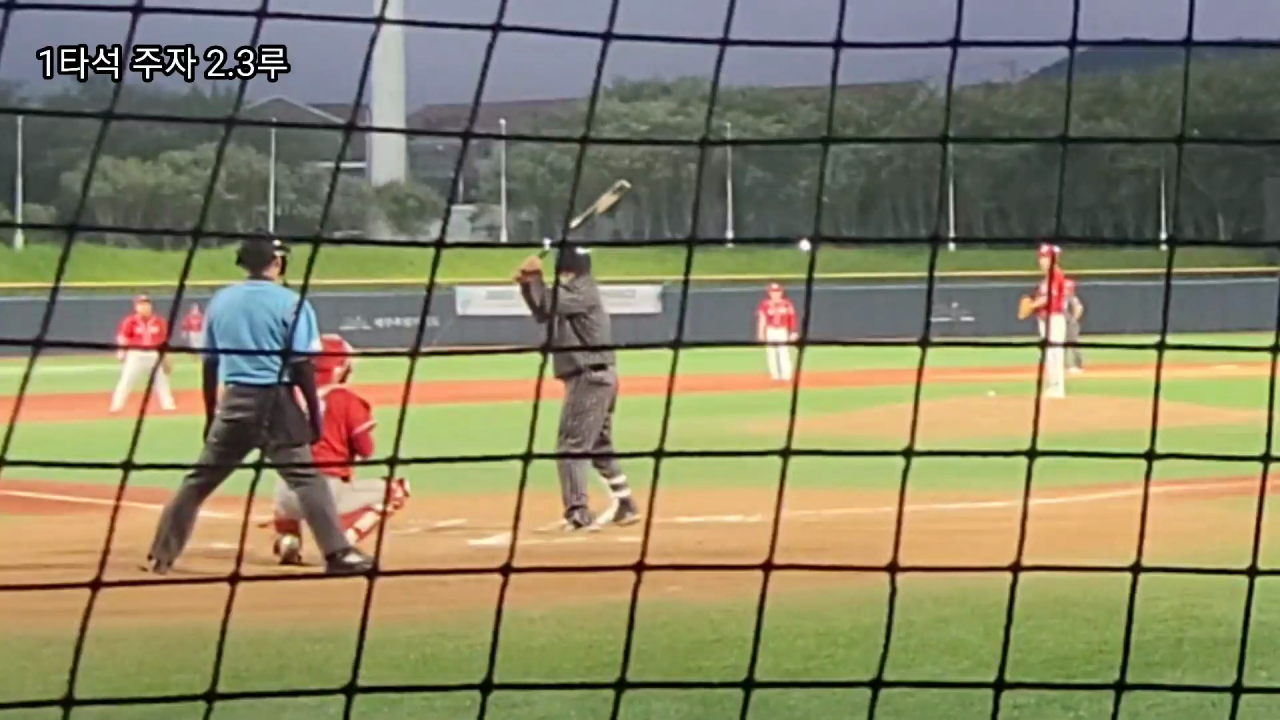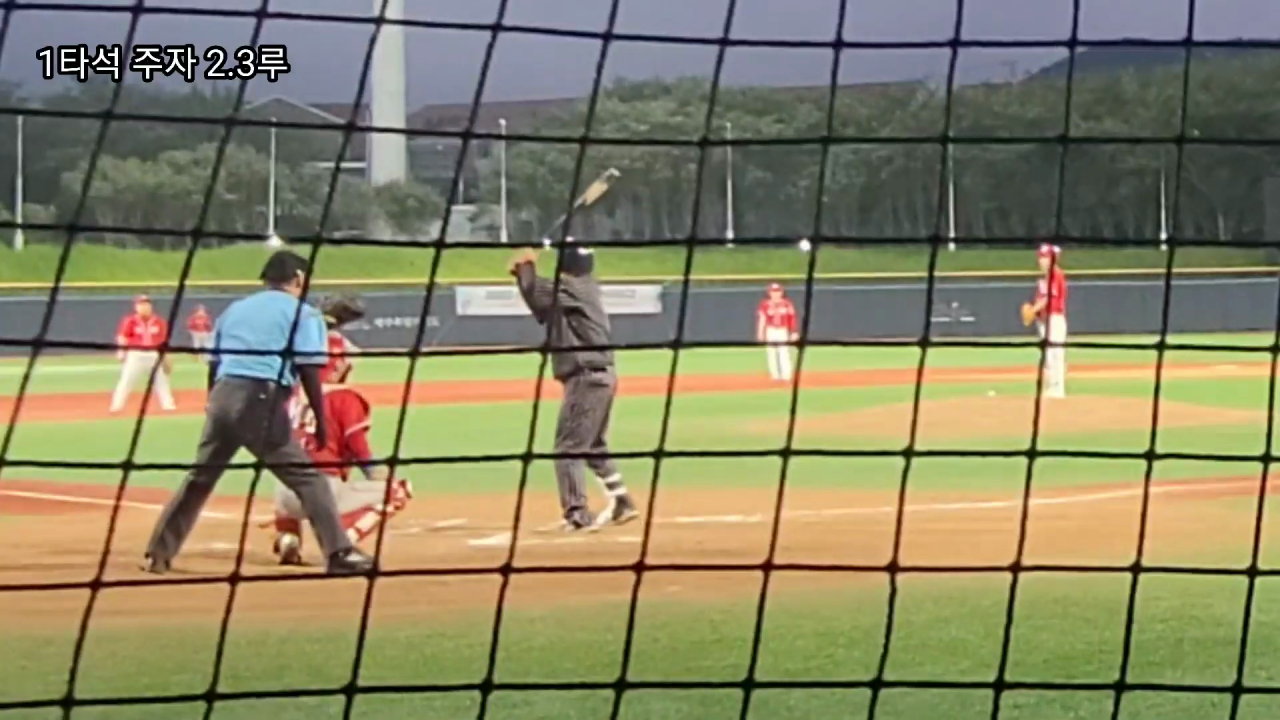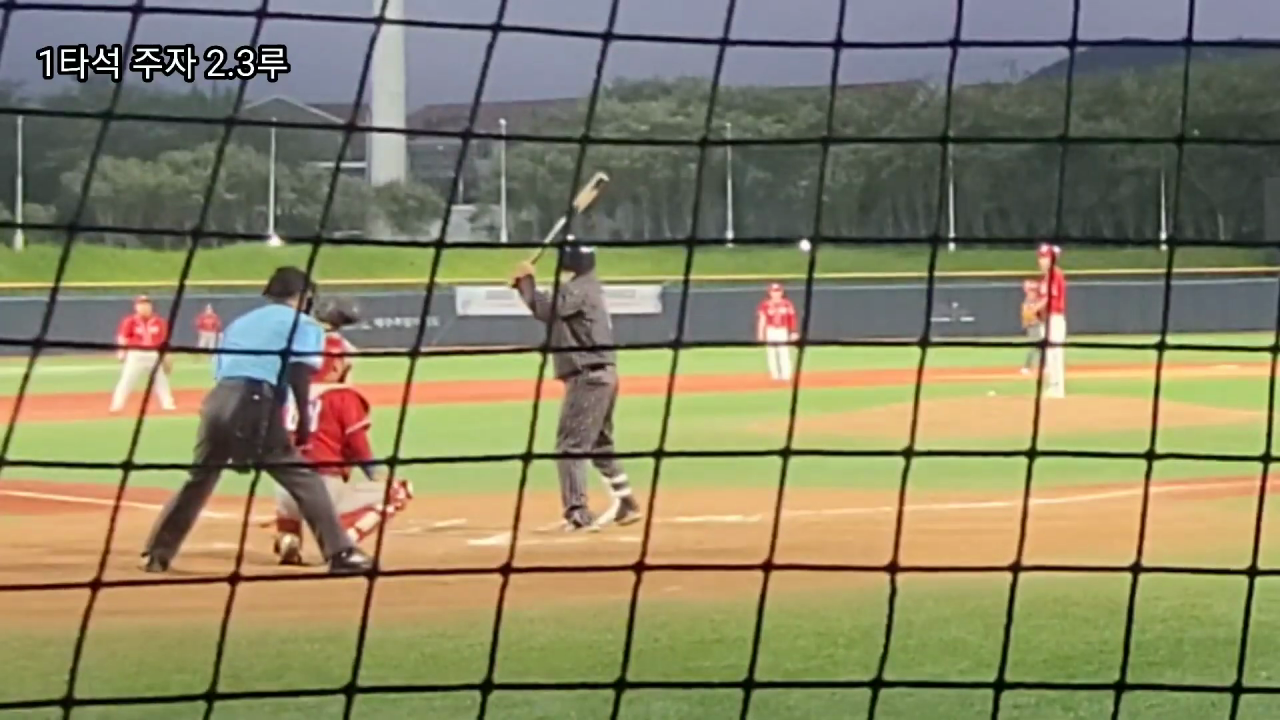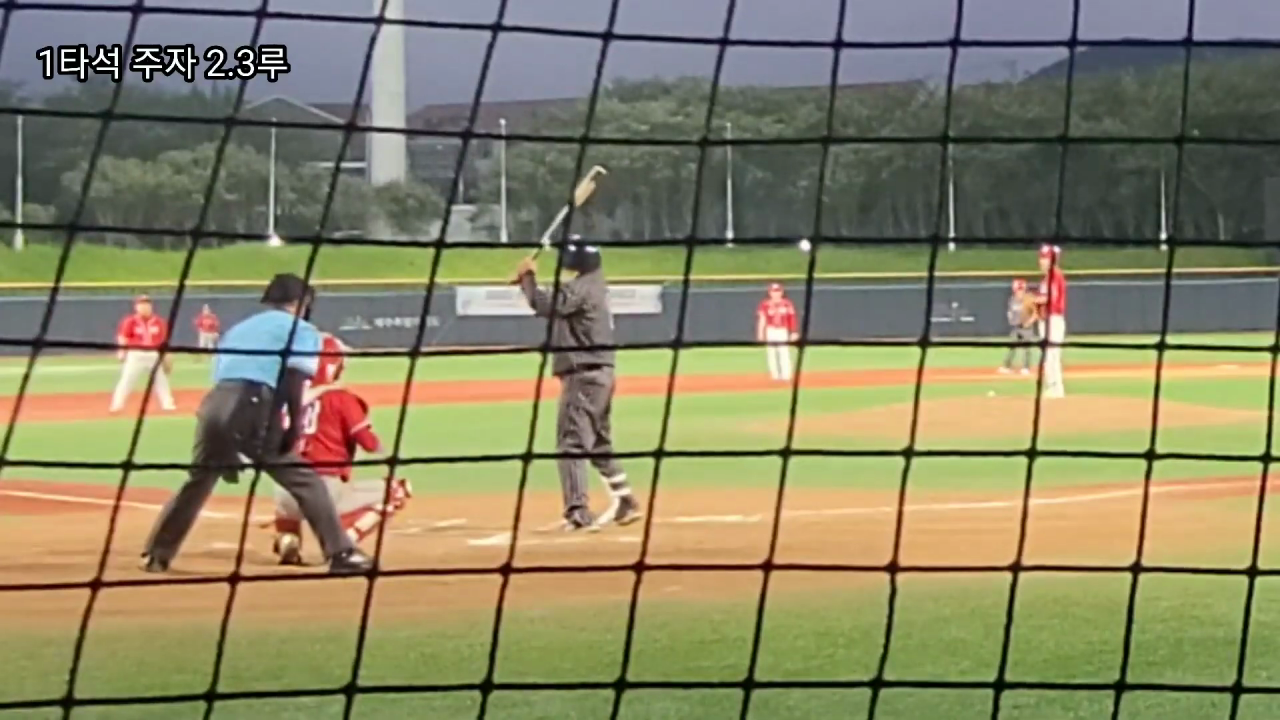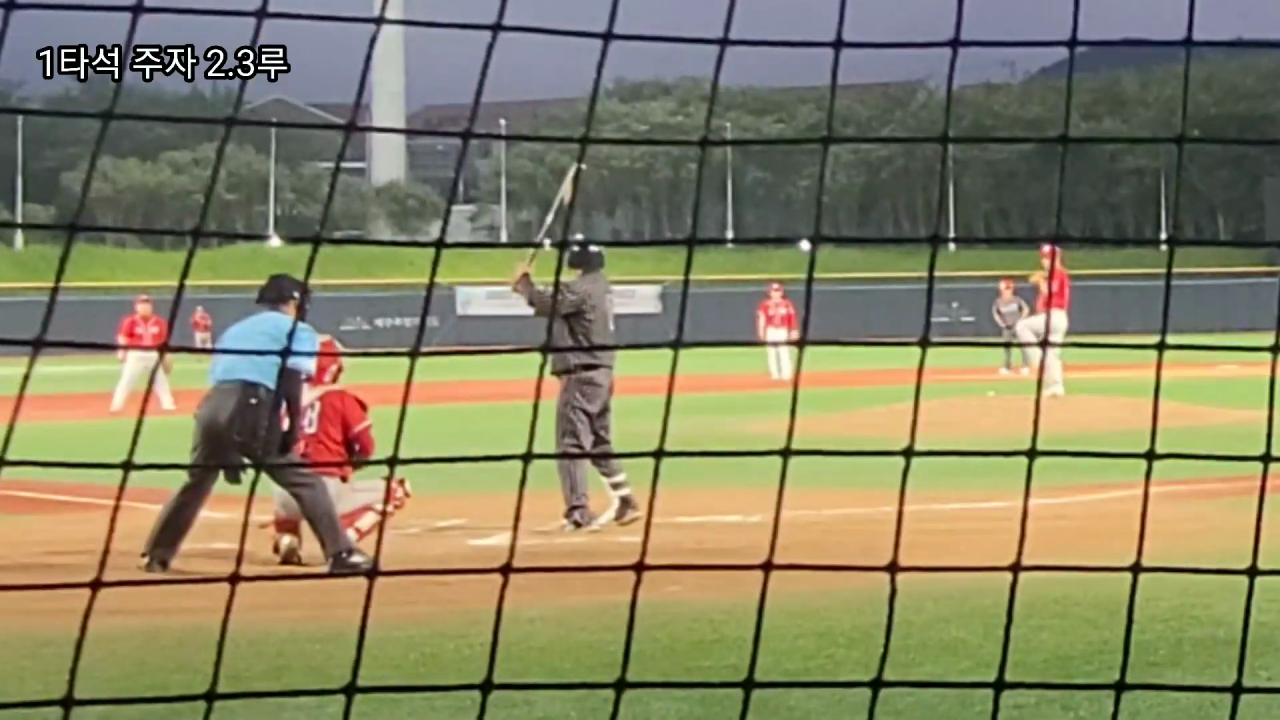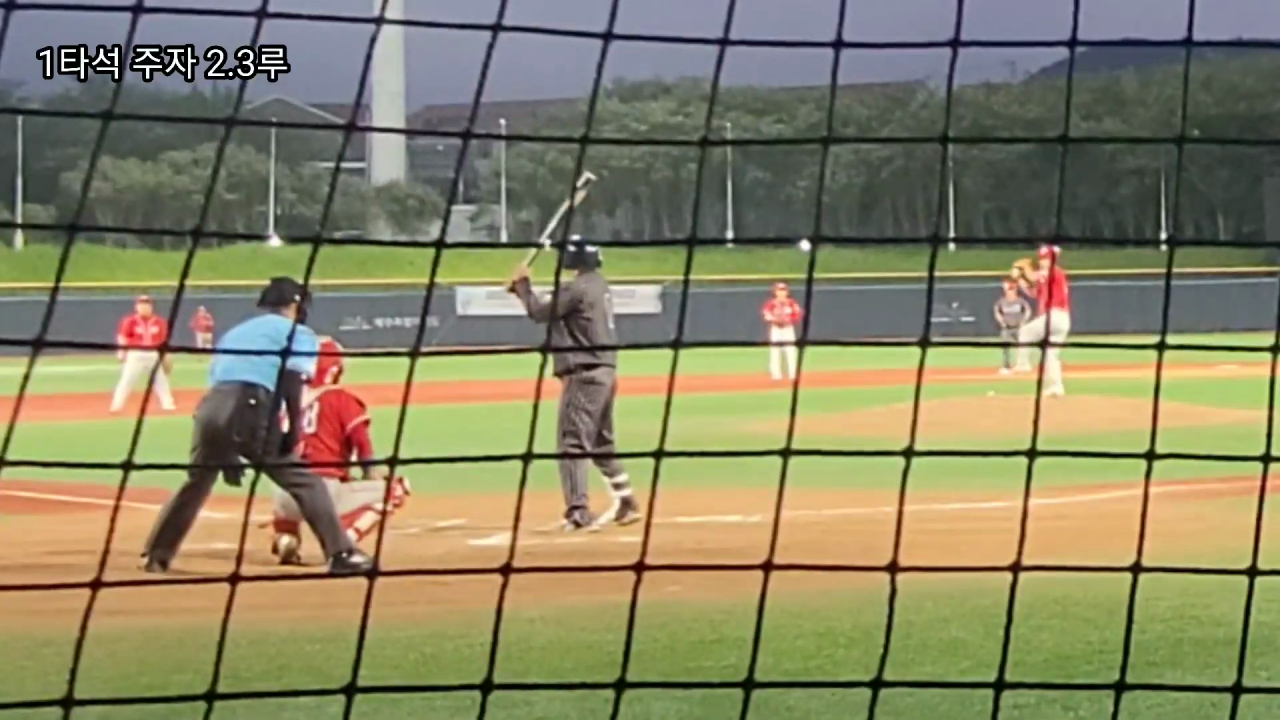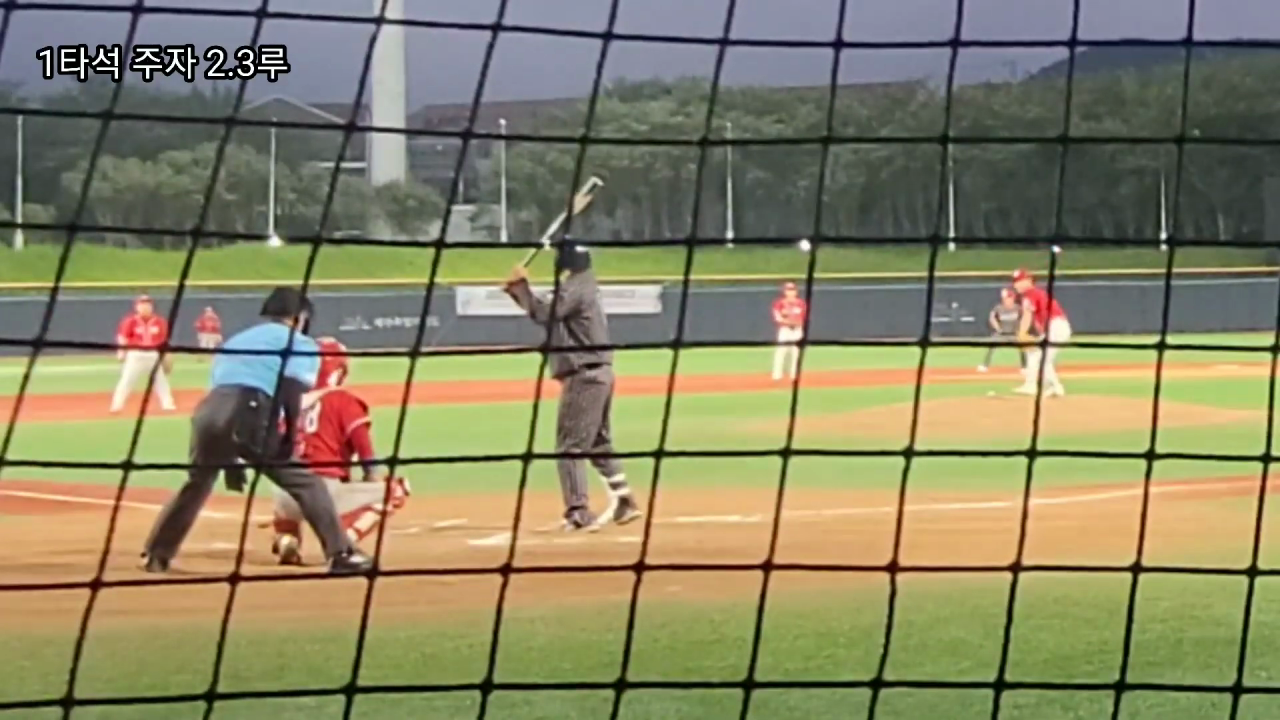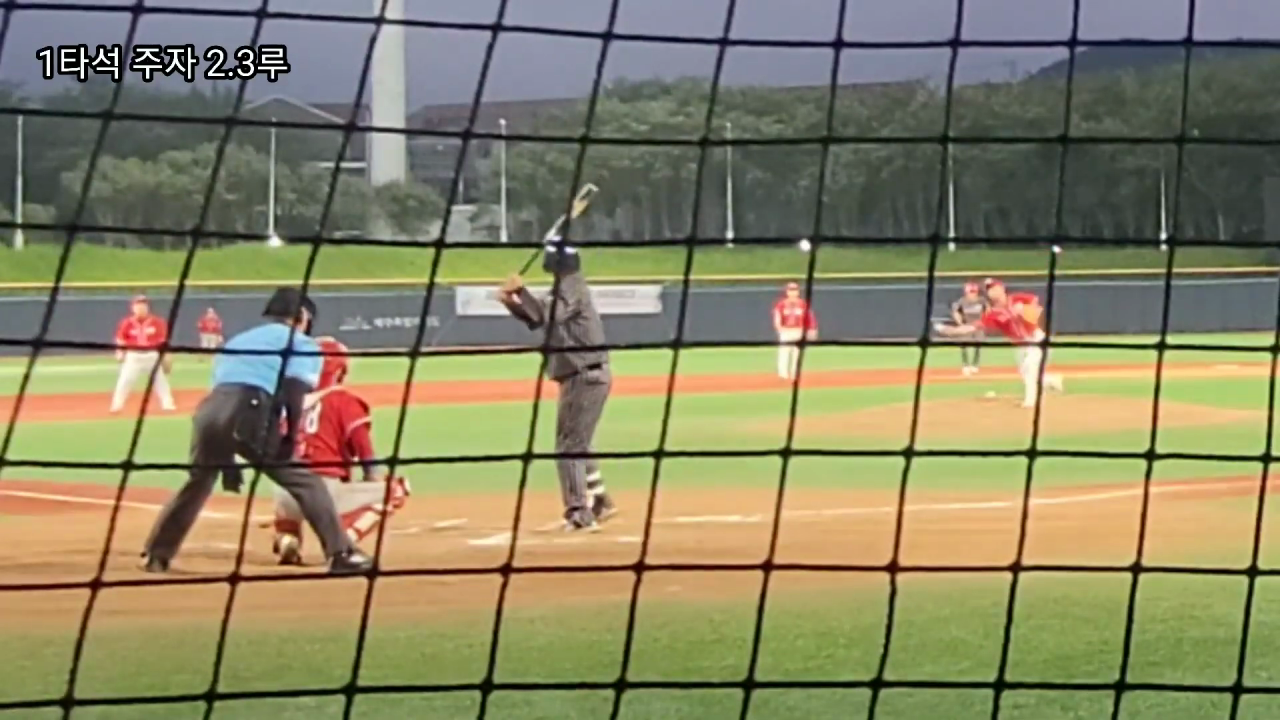
dt=0.5s
person 1, frame 1
left shoulder: (219, 301)
right shoulder: (291, 302)
left elbow: (209, 364)
right elbow: (301, 365)
left wrist: (211, 415)
right wrist: (315, 413)
left hip: (233, 403)
right hip: (275, 403)
left knee: (200, 480)
right knee: (307, 478)
left ankle: (160, 555)
right ankle: (338, 553)
person 1, frame 2
left shoulder: (234, 309)
right shoulder: (302, 312)
left elbow: (214, 366)
right elbow: (307, 368)
left wrist: (214, 414)
right wrist: (320, 418)
left hip: (223, 397)
right hip: (263, 401)
left knee: (198, 480)
right knee: (307, 479)
left ankle: (158, 555)
right ankle: (340, 553)
person 1, frame 3
left shoulder: (239, 322)
right shoulder: (303, 323)
right elbow: (299, 367)
left wrist: (235, 445)
right wrist: (304, 416)
left hip: (218, 401)
right hip: (257, 403)
left knee: (198, 481)
right knee: (304, 480)
left ankle: (156, 555)
right ankle: (341, 553)
person 1, frame 4
left shoulder: (238, 328)
right shoulder: (301, 329)
right elbow: (293, 374)
left wrist: (228, 450)
right wrist: (295, 423)
left hip: (215, 404)
right hip: (253, 406)
left knee: (197, 482)
right knee: (306, 481)
left ankle: (155, 555)
right ankle: (341, 553)
person 1, frame 5
left shoulder: (233, 330)
right shoulder: (296, 329)
right elbow: (290, 376)
left wrist: (228, 451)
right wrist: (294, 424)
left hip: (212, 407)
right hip: (251, 408)
left knee: (197, 483)
right knee: (305, 481)
left ankle: (156, 555)
right ankle: (341, 554)
person 1, frame 6
left shoulder: (233, 332)
right shoulder: (296, 332)
right elbow: (291, 378)
left wrist: (228, 453)
right wrist: (294, 426)
left hip: (211, 408)
right hip: (250, 409)
left knee: (196, 483)
right knee: (305, 481)
left ankle: (155, 556)
right ankle: (341, 554)
person 1, frame 7
left shoulder: (235, 340)
right shoulder: (299, 342)
right elbow: (291, 386)
left wrist: (230, 459)
right wrist: (291, 433)
left hip: (209, 411)
right hip: (249, 413)
left knee: (196, 485)
right knee: (305, 483)
left ankle: (155, 554)
right ankle: (341, 554)
person 1, frame 8
left shoulder: (236, 340)
right shoulder: (301, 343)
right elbow: (294, 388)
left wrist: (228, 459)
right wrist: (292, 434)
left hip: (210, 410)
right hip: (250, 413)
left knee: (197, 484)
right knee: (306, 483)
left ankle: (155, 556)
right ankle: (341, 554)
person 2, frame 1
left shoulder: (581, 291)
right shoulder: (577, 291)
left elbow: (548, 303)
right elbow: (542, 313)
left wrist: (535, 275)
right wrist: (527, 284)
left hip: (589, 379)
right hip: (598, 378)
left knee: (571, 447)
right knee: (599, 446)
left ankle: (579, 514)
right ankle: (625, 506)
person 2, frame 2
left shoulder: (577, 288)
right shoulder: (579, 289)
left elbow: (539, 290)
right elbow: (542, 311)
left wrist: (527, 266)
right wrist: (522, 275)
left hip: (587, 379)
right hip: (598, 377)
left knee: (568, 448)
right knee: (593, 446)
left ankle: (578, 515)
right ankle: (621, 504)
person 2, frame 3
left shoulder: (577, 290)
right shoulder: (585, 287)
left elbow: (544, 309)
right elbow: (552, 314)
left wrist: (527, 280)
right wrist: (524, 286)
left hip: (588, 378)
right hip: (602, 376)
left knee: (570, 446)
right knee: (601, 445)
left ankle: (579, 514)
right ankle: (626, 504)
person 2, frame 4
left shoulder: (580, 288)
right shoulder: (592, 284)
left elbow: (543, 306)
right elbow: (554, 305)
left wrist: (528, 275)
right wrist: (526, 282)
left hip: (584, 376)
right hip: (600, 374)
left knee: (571, 445)
right knee: (599, 444)
left ankle: (579, 513)
right ankle: (625, 504)
person 2, frame 5
left shoulder: (581, 288)
right shoulder: (598, 284)
left elbow: (541, 303)
right elbow: (555, 304)
left wrist: (524, 278)
right wrist: (526, 288)
left hip: (582, 376)
right hip: (601, 373)
left knee: (571, 444)
right knee: (599, 443)
left ankle: (579, 513)
right ankle: (625, 503)
person 2, frame 6
left shoulder: (578, 287)
right shoulder: (597, 284)
left elbow: (539, 312)
right elbow: (554, 308)
left wrist: (523, 282)
right wrist: (521, 290)
left hip: (584, 375)
right hip: (603, 373)
left knee: (572, 444)
right knee: (603, 443)
left ankle: (579, 513)
right ankle: (626, 504)
person 2, frame 7
left shoulder: (575, 287)
right shoulder: (582, 284)
left elbow: (541, 314)
right elbow: (548, 313)
left wrist: (522, 283)
right wrist: (517, 292)
left hip: (584, 376)
right hip: (599, 373)
left knee: (570, 445)
right knee: (598, 443)
left ankle: (580, 514)
right ankle: (624, 503)
person 2, frame 8
left shoulder: (571, 289)
right shoulder: (568, 287)
left elbow: (545, 317)
right elbow: (537, 318)
left wrist: (520, 290)
right wrist: (511, 301)
left hip: (583, 378)
right hip: (590, 376)
left knee: (569, 447)
right knee: (577, 444)
left ankle: (579, 515)
right ankle: (599, 501)
person 3, frame 1
right shoulder: (345, 398)
right elbow: (365, 449)
left hip: (287, 494)
right hip: (327, 490)
right knee: (396, 491)
left ankle: (287, 540)
person 3, frame 2
left shoulder: (294, 393)
right shoulder: (344, 397)
right elbow: (359, 449)
right wrist: (379, 477)
left hip: (288, 492)
right knee: (398, 491)
left ankle: (287, 539)
person 3, frame 3
right shoulder: (343, 396)
right elbow: (359, 447)
right wrist: (378, 478)
left hip: (288, 491)
right hip: (325, 489)
right knee: (397, 492)
left ankle: (287, 539)
person 3, frame 4
right shoulder: (341, 398)
right elbow: (369, 443)
right wrist: (379, 447)
left hip: (286, 495)
right hip: (325, 490)
right knee: (397, 491)
left ankle: (287, 540)
person 3, frame 5
right shoulder: (341, 398)
right elbow: (366, 446)
right wrist: (354, 460)
left hip: (286, 494)
right hip: (324, 490)
right knee: (396, 491)
left ankle: (286, 540)
person 3, frame 6
right shoulder: (339, 398)
right elbow: (361, 438)
right wrist: (370, 472)
left hip: (285, 497)
right hip: (324, 492)
right knee: (395, 490)
left ankle: (286, 540)
person 3, frame 7
right shoulder: (342, 399)
right elbow: (361, 438)
right wrist: (371, 475)
left hip: (287, 495)
right hip: (324, 491)
right knee: (395, 490)
left ankle: (286, 539)
person 3, frame 8
right shoulder: (343, 400)
right elbow: (360, 440)
right wrist: (372, 476)
left hip: (287, 497)
right hip: (325, 492)
right knee: (395, 490)
left ankle: (287, 539)
